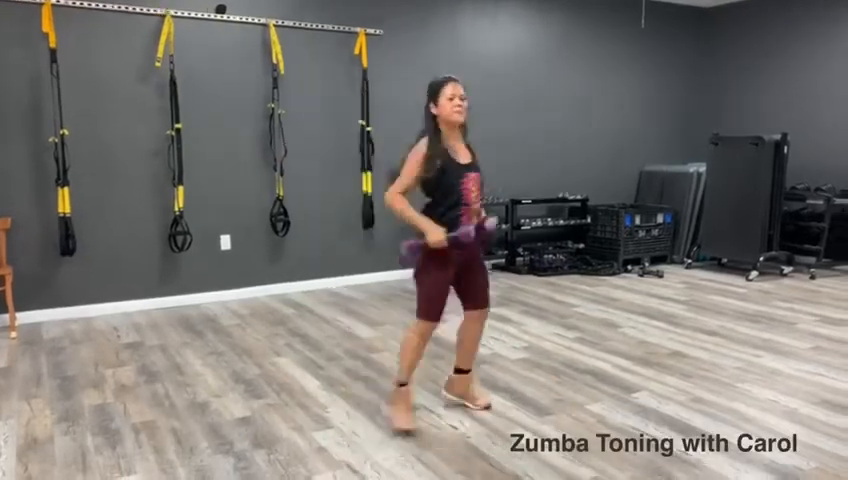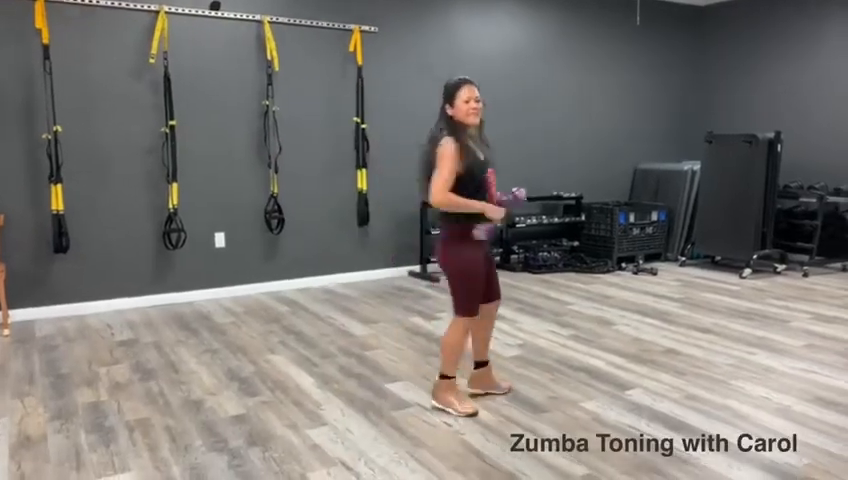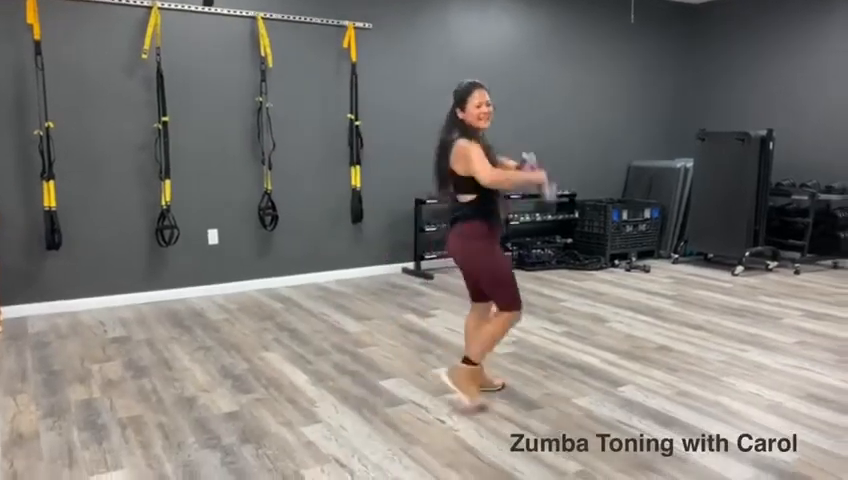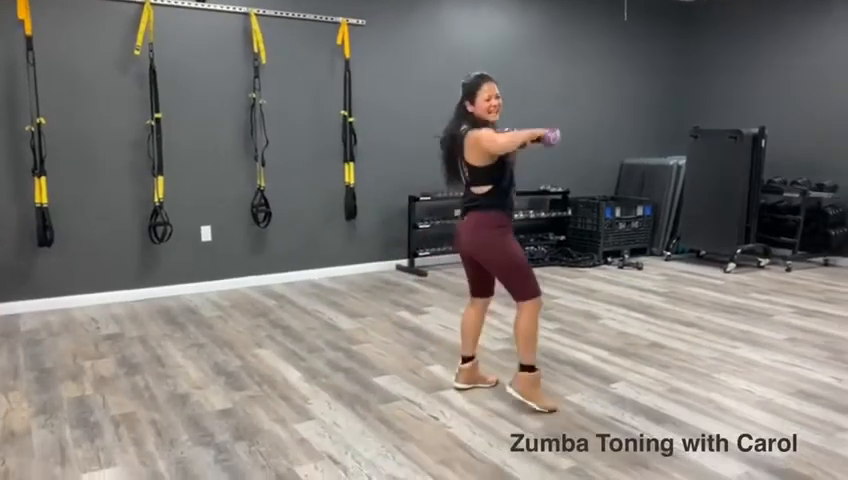
dt=0.2s
person 1, frame 1
left shoulder: (466, 146)
right shoulder: (426, 149)
right elbow: (393, 197)
left wrist: (480, 214)
right wrist: (428, 227)
left hip: (468, 242)
right hip: (439, 247)
left knee: (478, 312)
right knee: (427, 321)
left ankle: (460, 382)
right ankle: (400, 392)
person 1, frame 2
left shoulder: (474, 142)
right shoulder: (449, 145)
right elbow: (439, 196)
left wrist: (495, 202)
right wrist: (485, 208)
left hip: (476, 238)
right hip: (459, 240)
left knee: (489, 305)
right knee: (467, 315)
left ankle: (482, 375)
right ankle: (443, 388)
person 1, frame 3
left shoulder: (462, 143)
right shoulder: (466, 146)
left elbow: (495, 164)
right elbow: (492, 178)
left wrist: (515, 166)
right wrist: (532, 176)
left hip: (465, 236)
right hip: (475, 238)
left knee: (483, 304)
right knee: (510, 309)
left ankle: (473, 373)
right ankle: (461, 369)
person 1, frame 4
left shoulder: (463, 135)
right shoulder: (480, 136)
right elbow: (502, 144)
left wrist: (515, 138)
right wrist: (534, 132)
left hip: (469, 228)
right hip: (490, 228)
left knee: (480, 298)
right knee: (530, 299)
left ankle: (467, 368)
right ankle: (527, 381)
